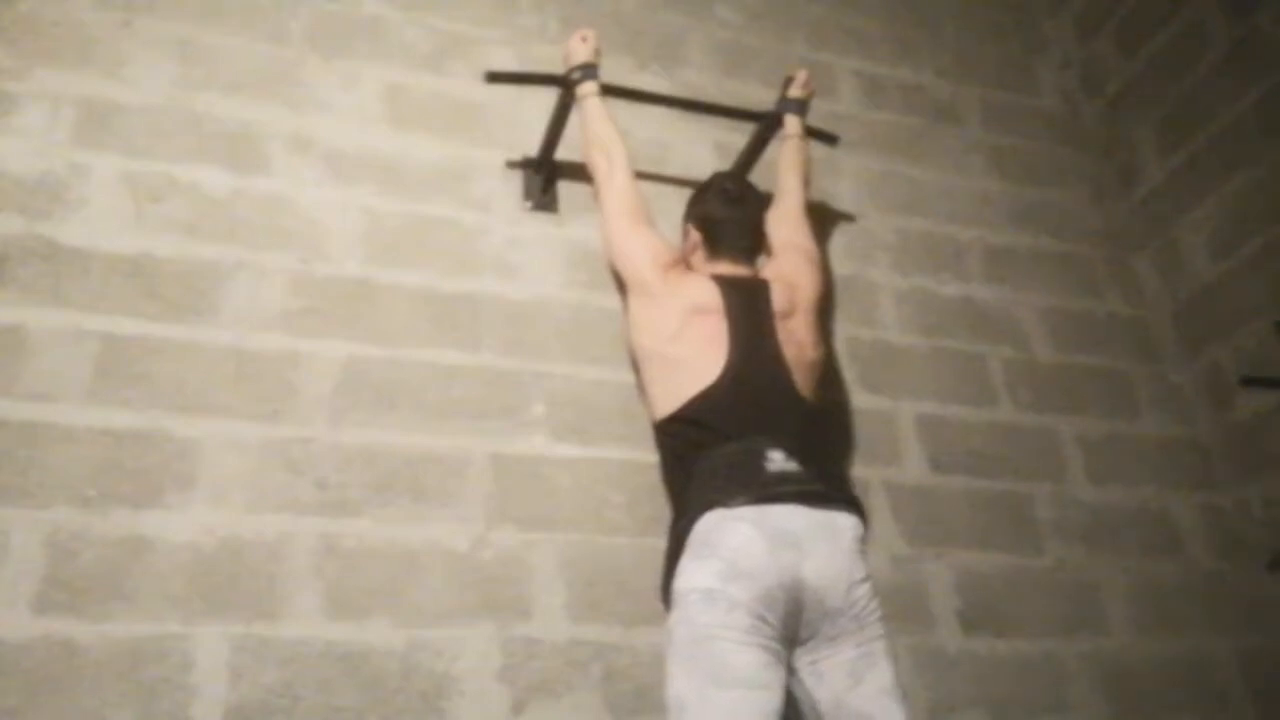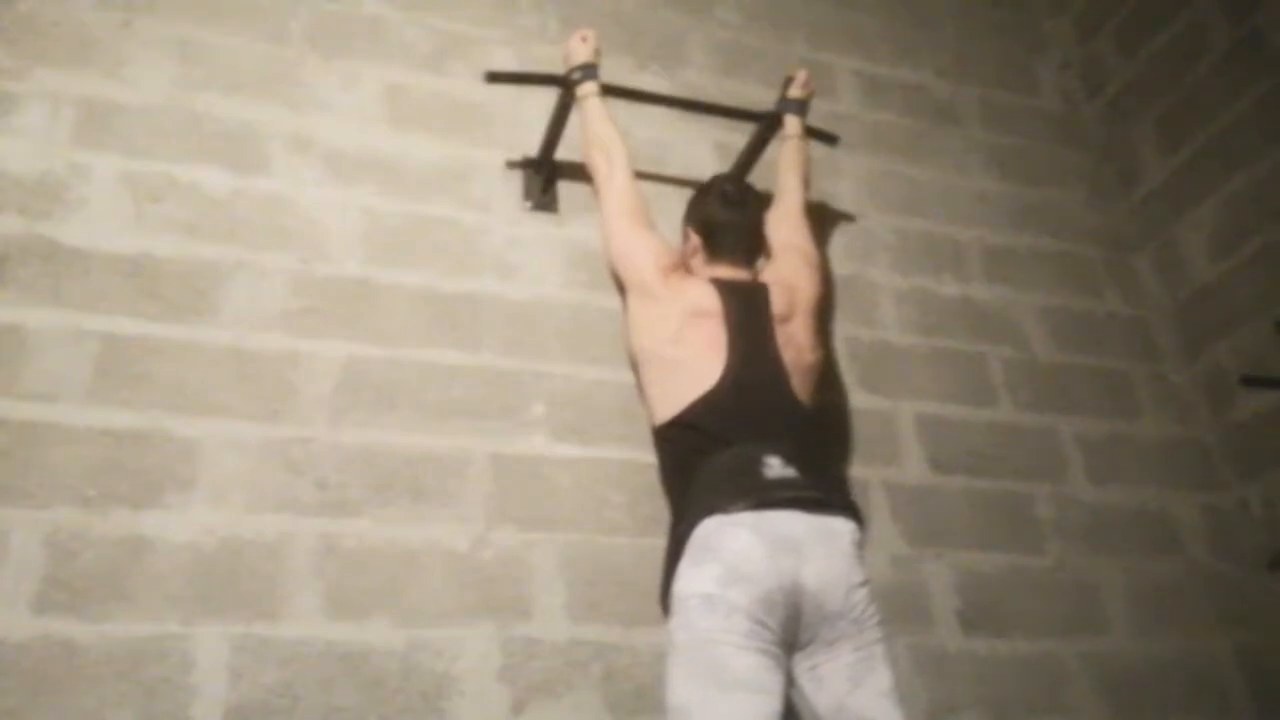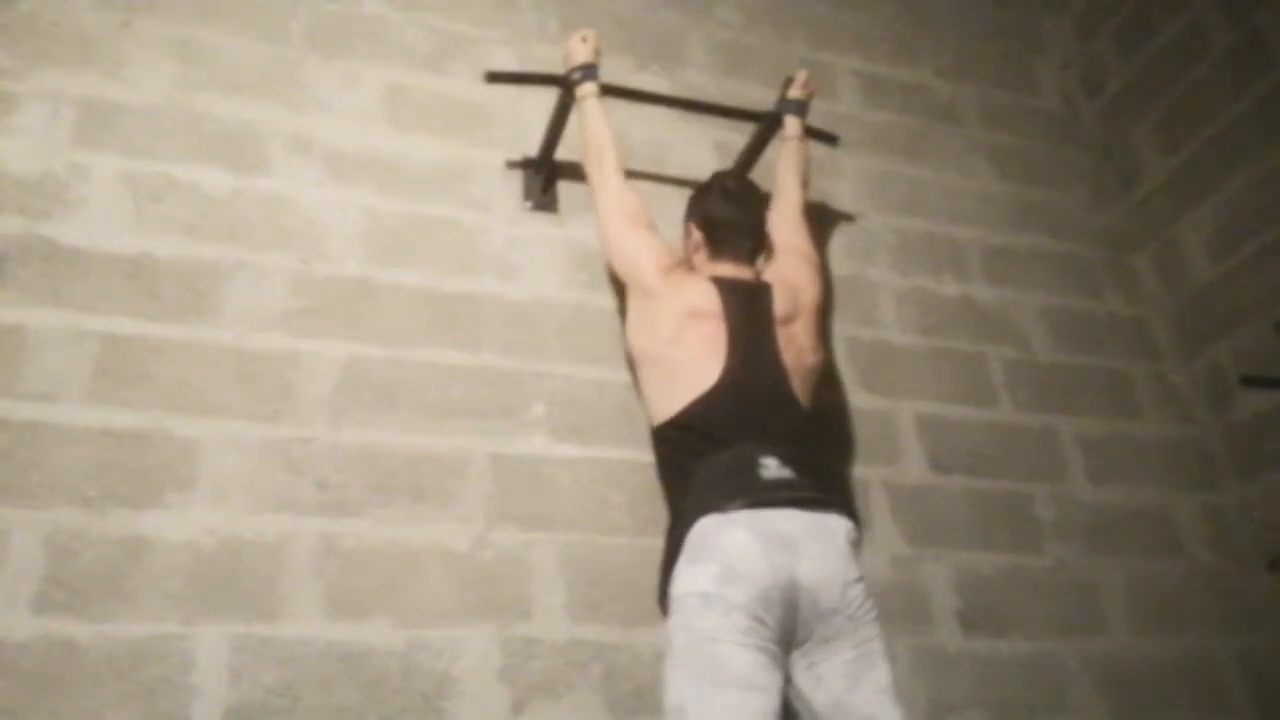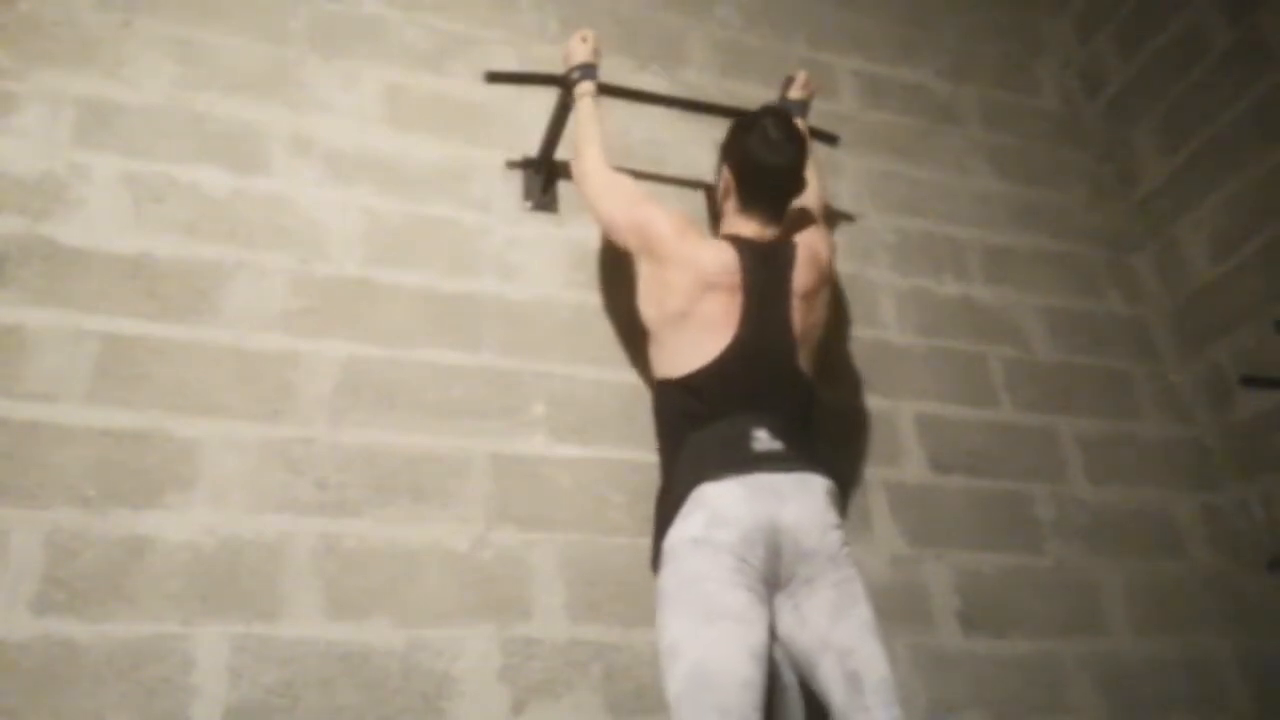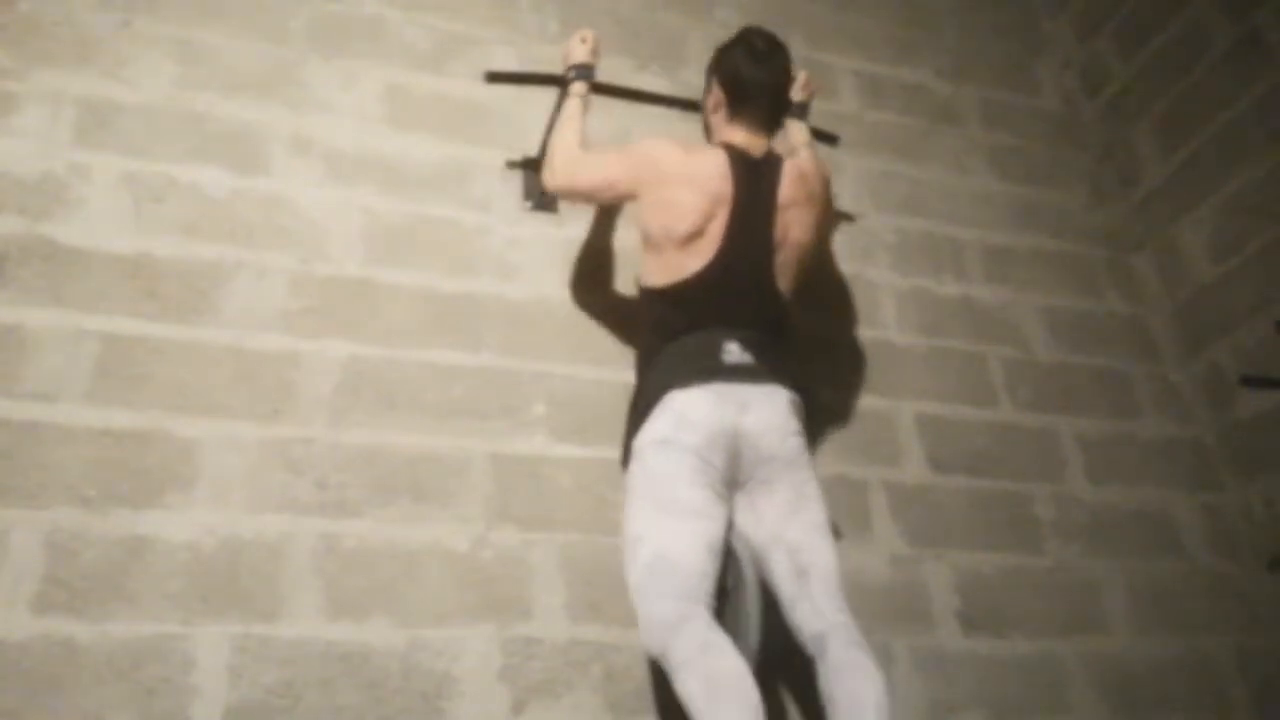
dt=0.5s
person 1, frame 1
left shoulder: (664, 289)
right shoulder: (793, 292)
left elbow: (611, 172)
right elbow: (791, 199)
left wrist: (585, 79)
right wrist: (792, 117)
left hip: (729, 538)
right hip: (830, 533)
person 1, frame 2
left shoulder: (665, 294)
right shoulder: (794, 298)
left elbow: (613, 175)
right elbow: (789, 199)
left wrist: (586, 79)
right wrist: (793, 117)
left hip: (728, 545)
right hip: (828, 539)
person 1, frame 3
left shoulder: (665, 291)
right shoulder: (796, 296)
left elbow: (608, 178)
right elbow: (791, 205)
left wrist: (585, 80)
right wrist: (793, 119)
left hip: (725, 543)
right hip: (823, 539)
person 1, frame 4
left shoulder: (676, 251)
right shoulder: (815, 260)
left elbow: (593, 173)
right elbow: (809, 196)
left wrist: (583, 79)
right wrist: (795, 117)
left hip: (714, 505)
right hip: (806, 498)
person 1, frame 5
left shoulder: (667, 165)
right shoulder: (807, 182)
left elbow: (558, 174)
left wrist: (578, 80)
right wrist: (798, 122)
left hip: (685, 409)
right hip: (772, 409)
left knee: (673, 608)
right knee: (826, 614)
